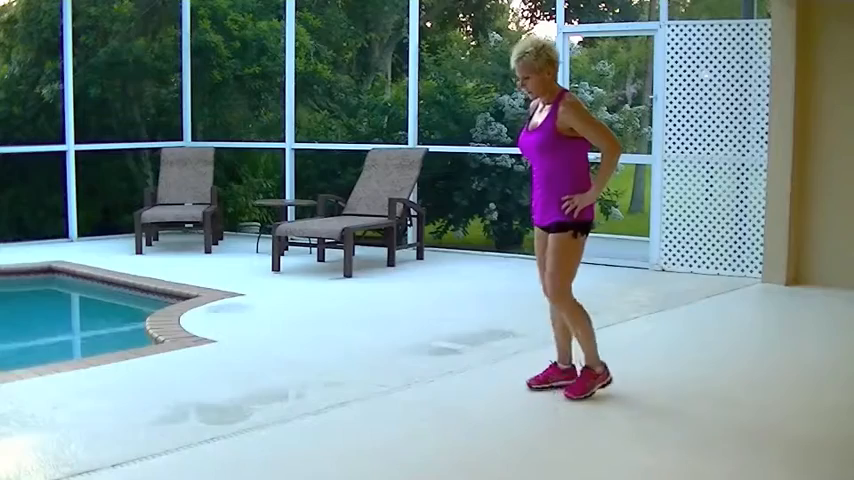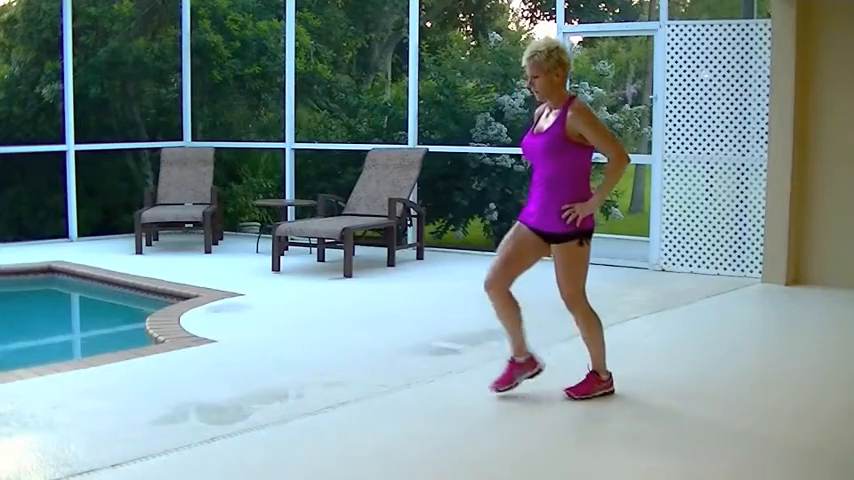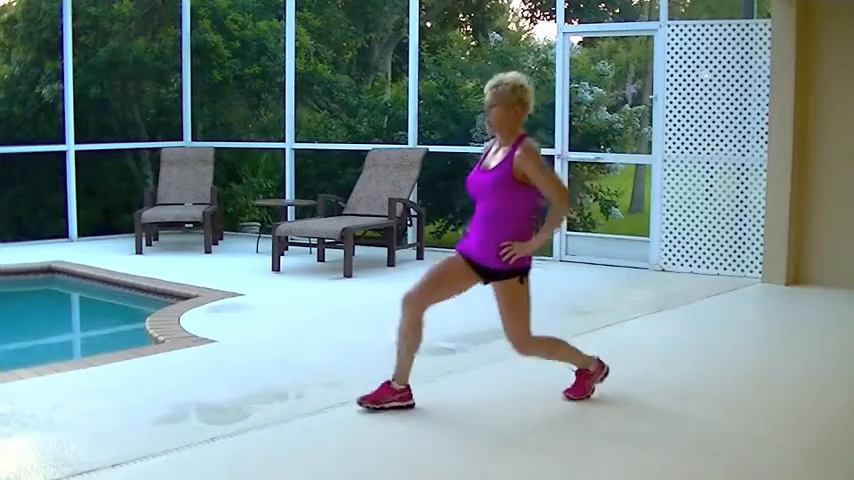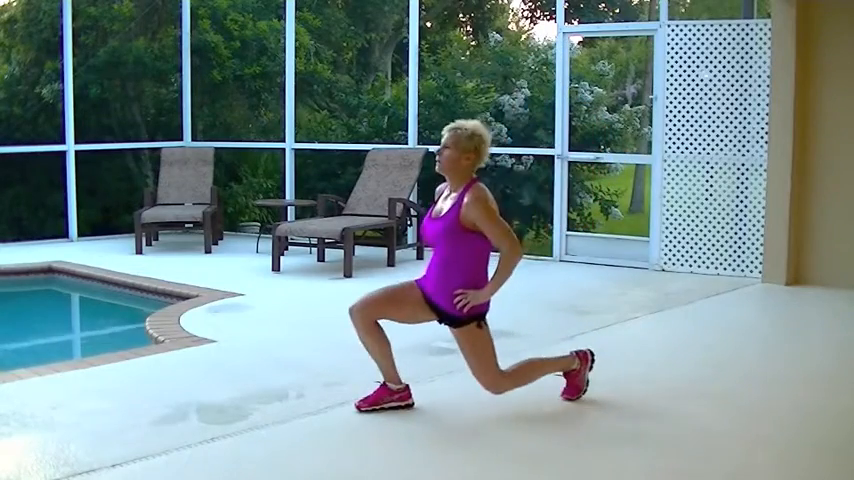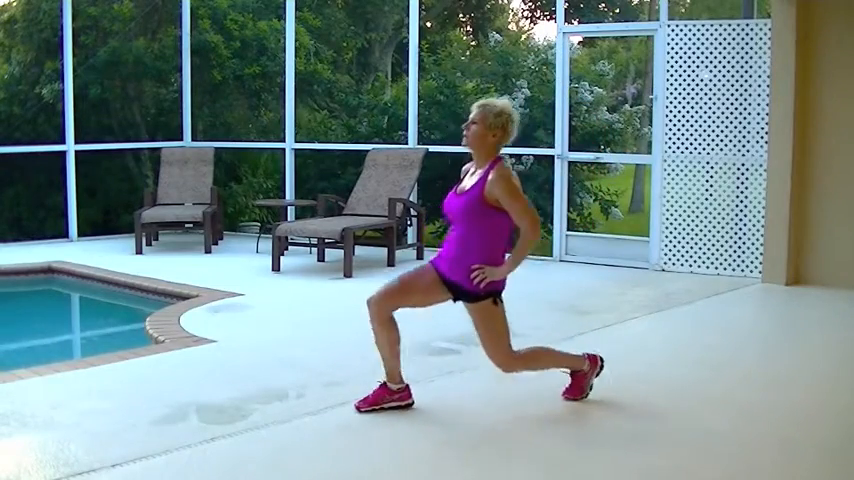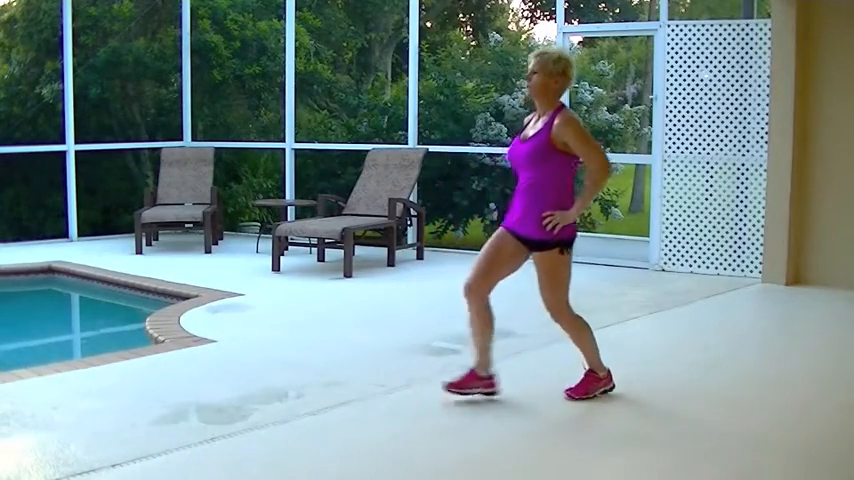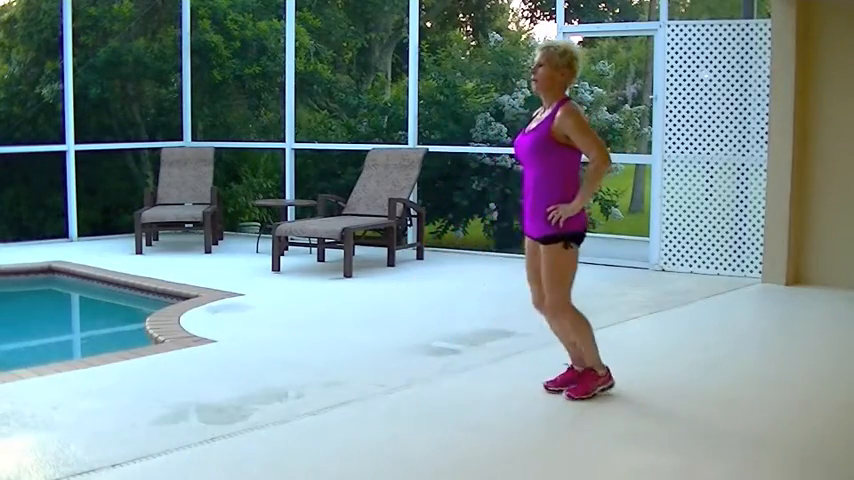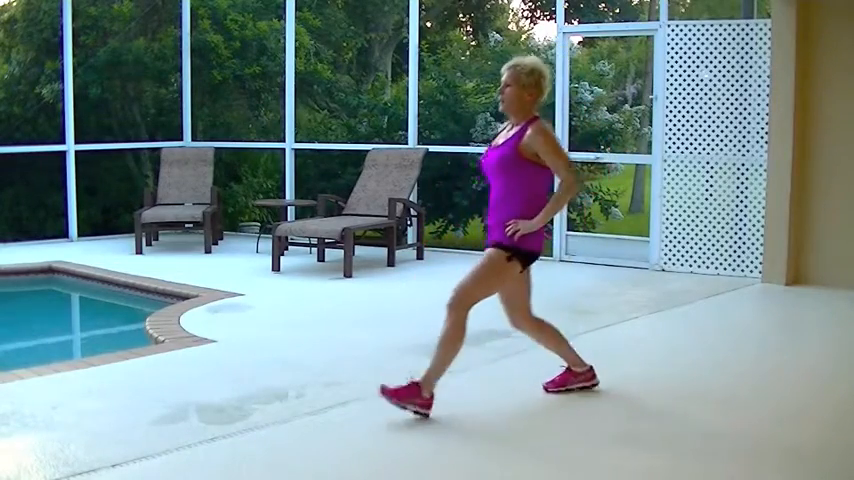
dt=0.4s
person 1, frame 1
left shoulder: (568, 108)
right shoulder: (536, 107)
left elbow: (612, 148)
left wrist: (592, 194)
left hip: (569, 214)
right hip: (543, 213)
left knee: (559, 294)
right knee: (552, 293)
left ankle: (596, 368)
right ankle: (563, 365)
person 1, frame 2
left shoulder: (579, 115)
right shoulder: (540, 112)
left elbow: (618, 159)
left wrist: (593, 203)
left hip: (571, 222)
right hip: (535, 216)
left knee: (573, 301)
right knee: (494, 283)
left ankle: (601, 376)
right ankle: (522, 358)
person 1, frame 3
left shoulder: (524, 154)
right shoulder: (491, 148)
left elbow: (562, 200)
left wrist: (533, 243)
left hip: (502, 260)
right hip: (470, 251)
left knee: (521, 341)
right knee: (412, 302)
left ankle: (590, 367)
right ankle: (398, 387)
person 1, frame 4
left shoulder: (475, 199)
right shoulder: (442, 191)
left elbow: (512, 249)
left wrist: (487, 292)
left hip: (461, 303)
right hip: (431, 291)
left knee: (496, 383)
right knee: (360, 311)
left ankle: (575, 363)
right ankle: (395, 388)
person 1, frame 5
left shoulder: (500, 177)
right shoulder: (468, 169)
left elbow: (532, 229)
left wrist: (505, 268)
left hip: (479, 277)
right hip: (445, 267)
left knee: (506, 361)
right knee: (379, 304)
left ankle: (585, 365)
right ankle: (395, 388)
person 1, frame 6
left shoulder: (565, 122)
right shoulder: (532, 120)
left elbow: (601, 166)
left wrist: (574, 212)
left hip: (550, 231)
right hip: (516, 224)
left knee: (557, 309)
right knee: (474, 290)
left ankle: (600, 375)
right ankle: (483, 372)
person 1, frame 7
left shoulder: (567, 114)
right shoulder: (541, 114)
left elbow: (601, 160)
left wrist: (576, 205)
left hip: (560, 225)
right hip: (536, 222)
left knee: (556, 305)
right knee: (543, 304)
left ankle: (599, 372)
right ankle: (581, 369)
person 1, frame 8
left shoulder: (536, 132)
right shoulder: (507, 129)
left elbow: (571, 180)
left wrist: (537, 222)
left hip: (518, 244)
right hip: (504, 240)
left knee: (456, 303)
right knee: (521, 319)
left ankle: (423, 393)
right ankle: (579, 370)
